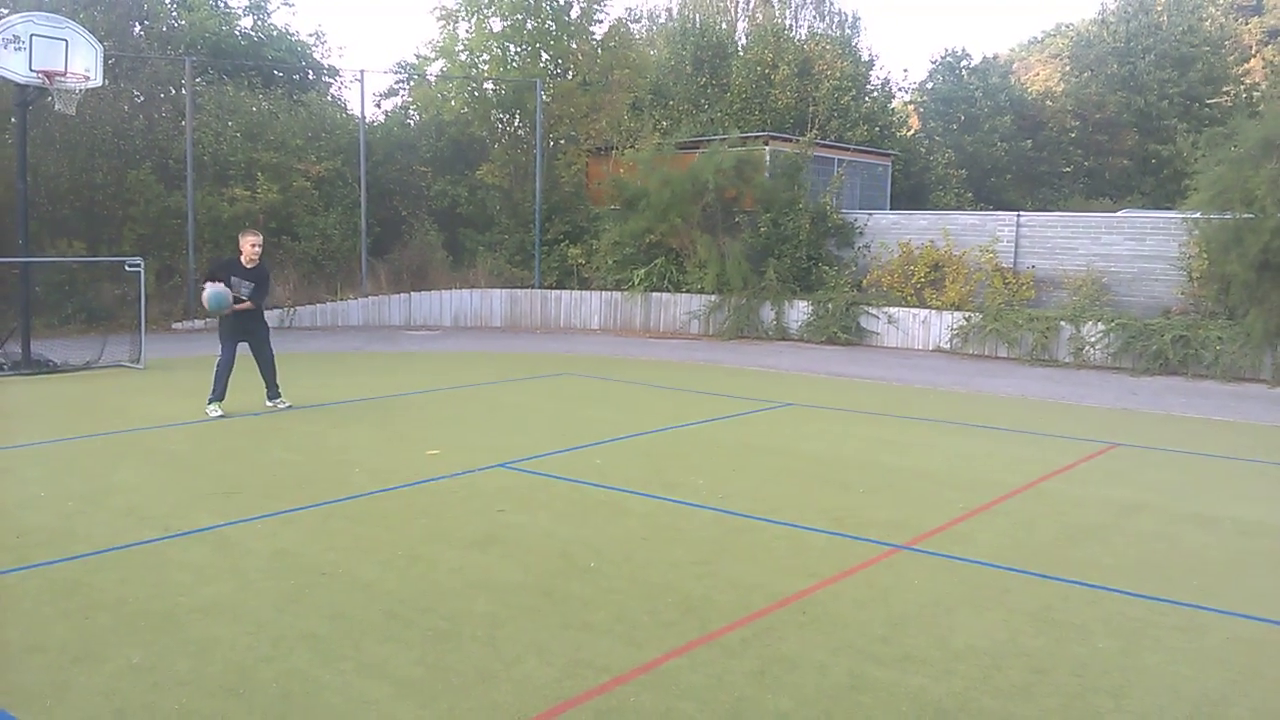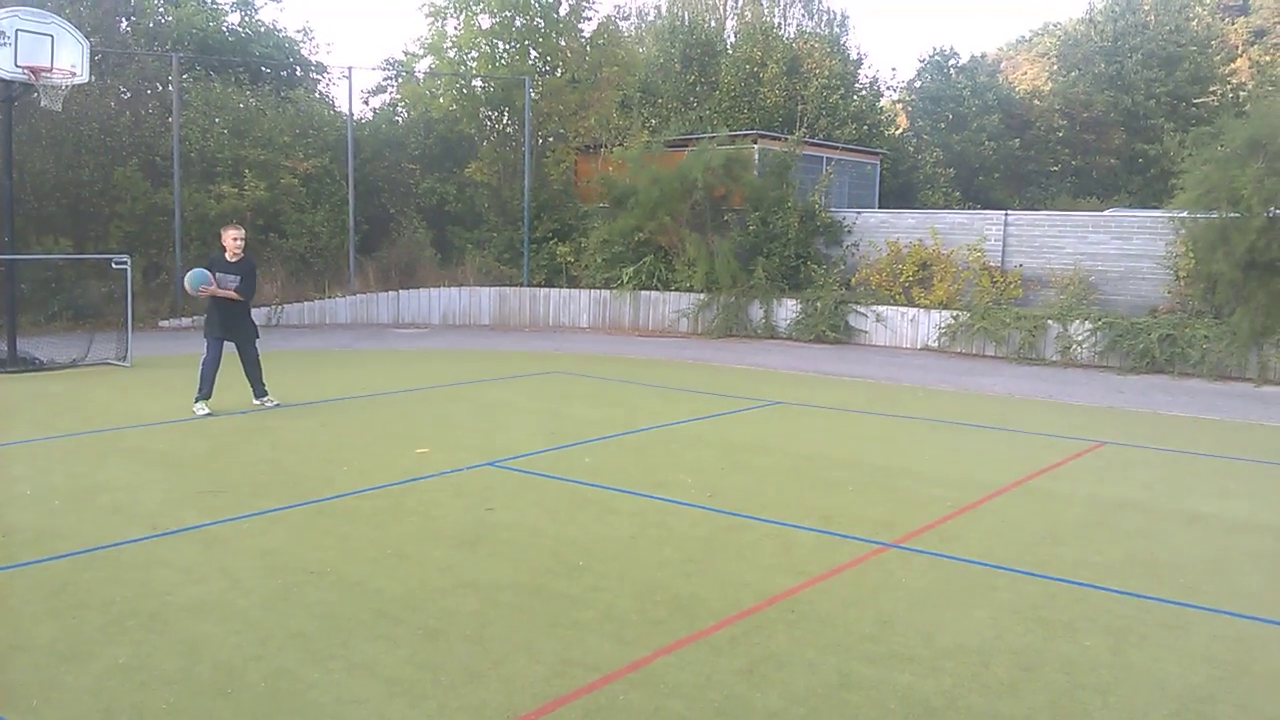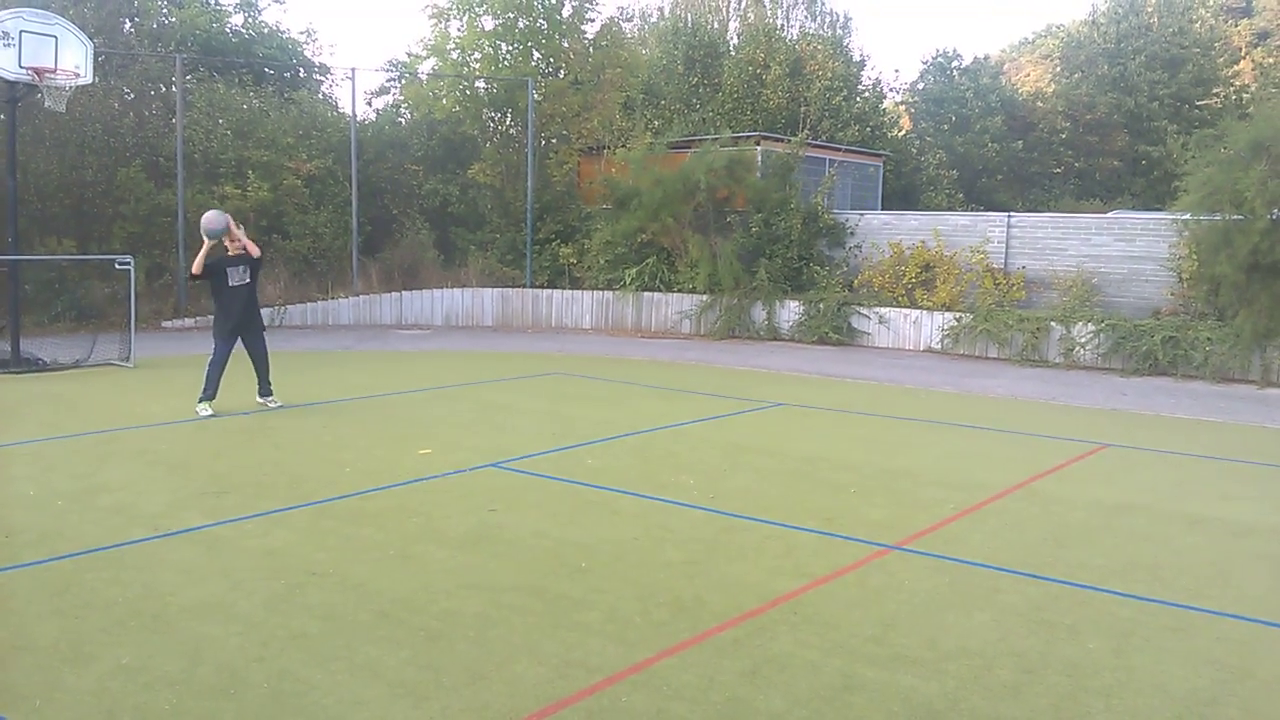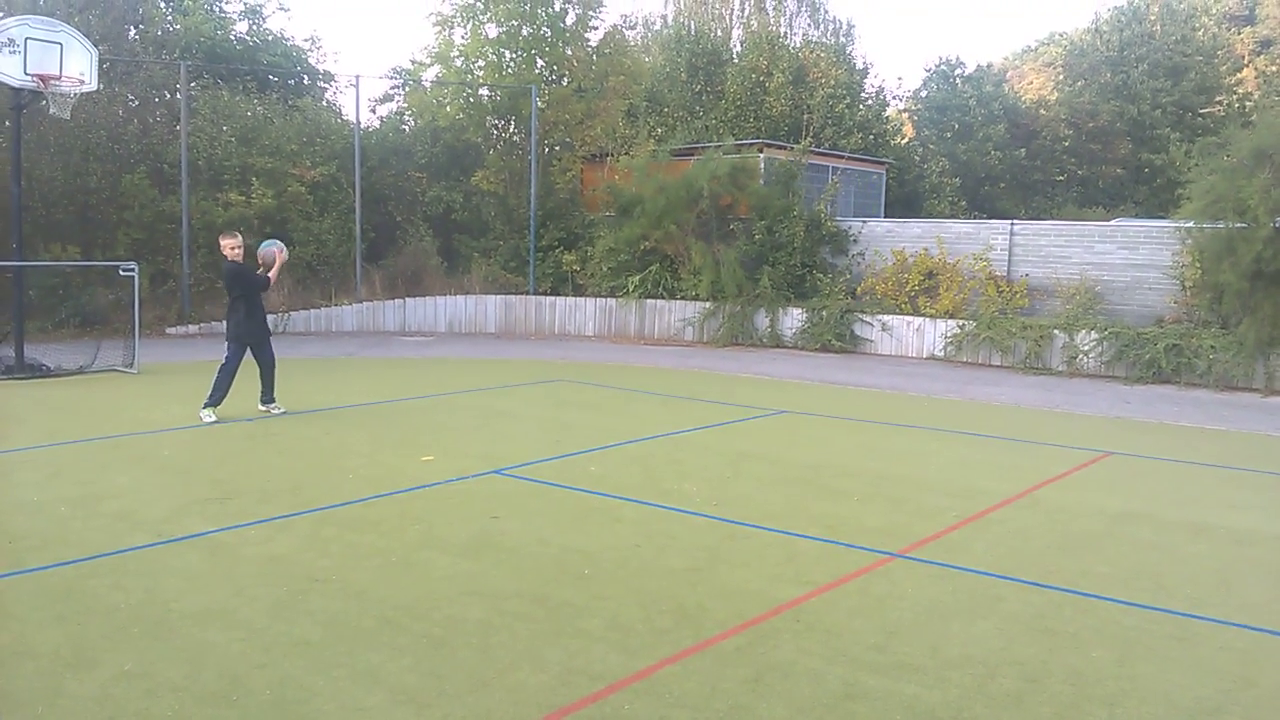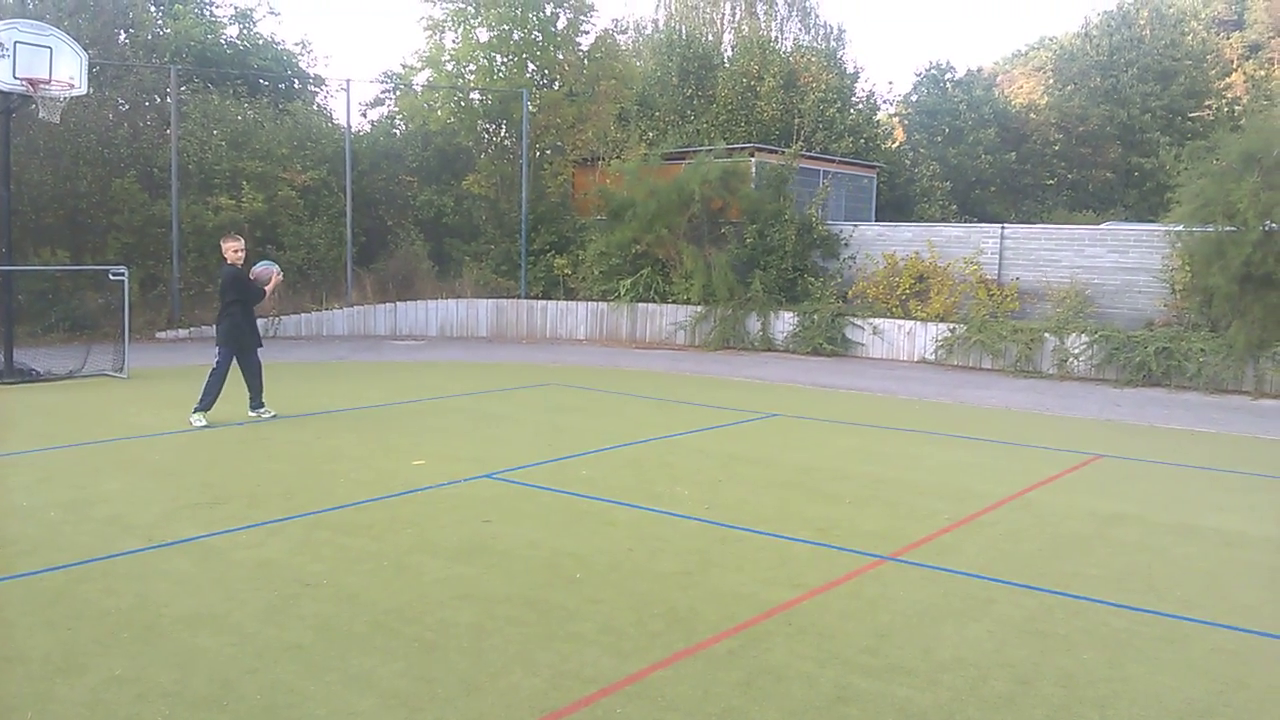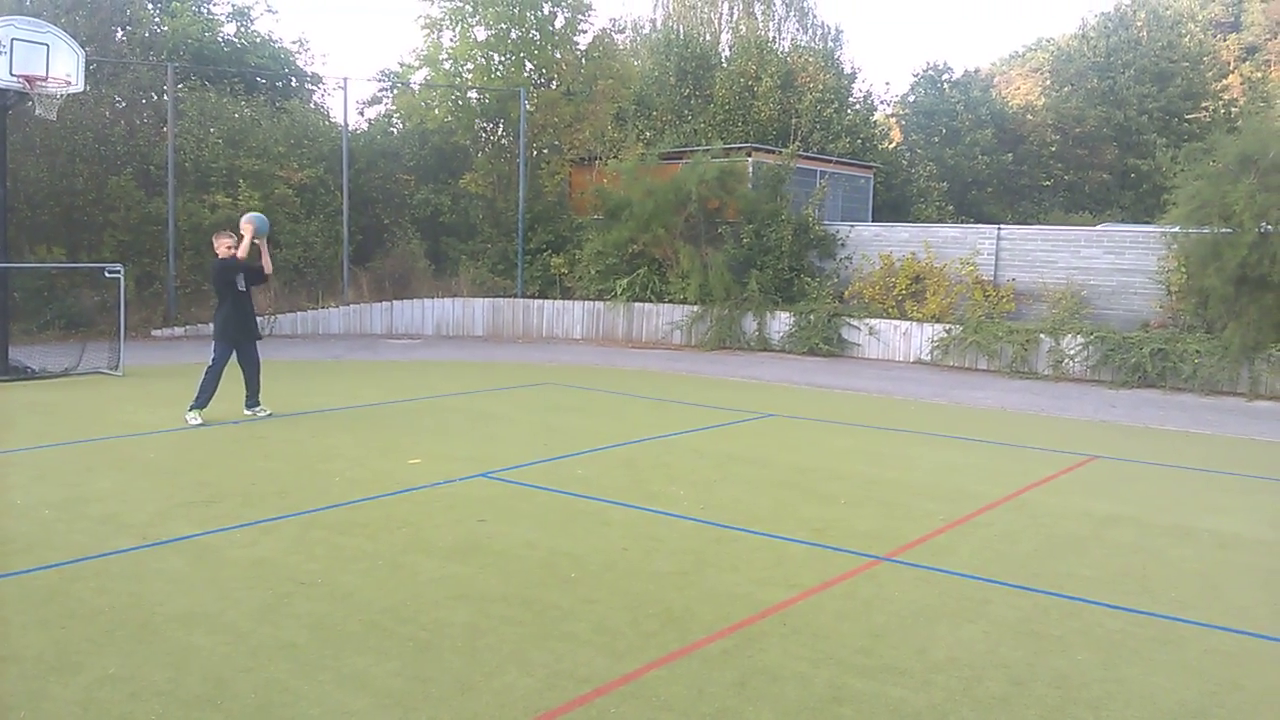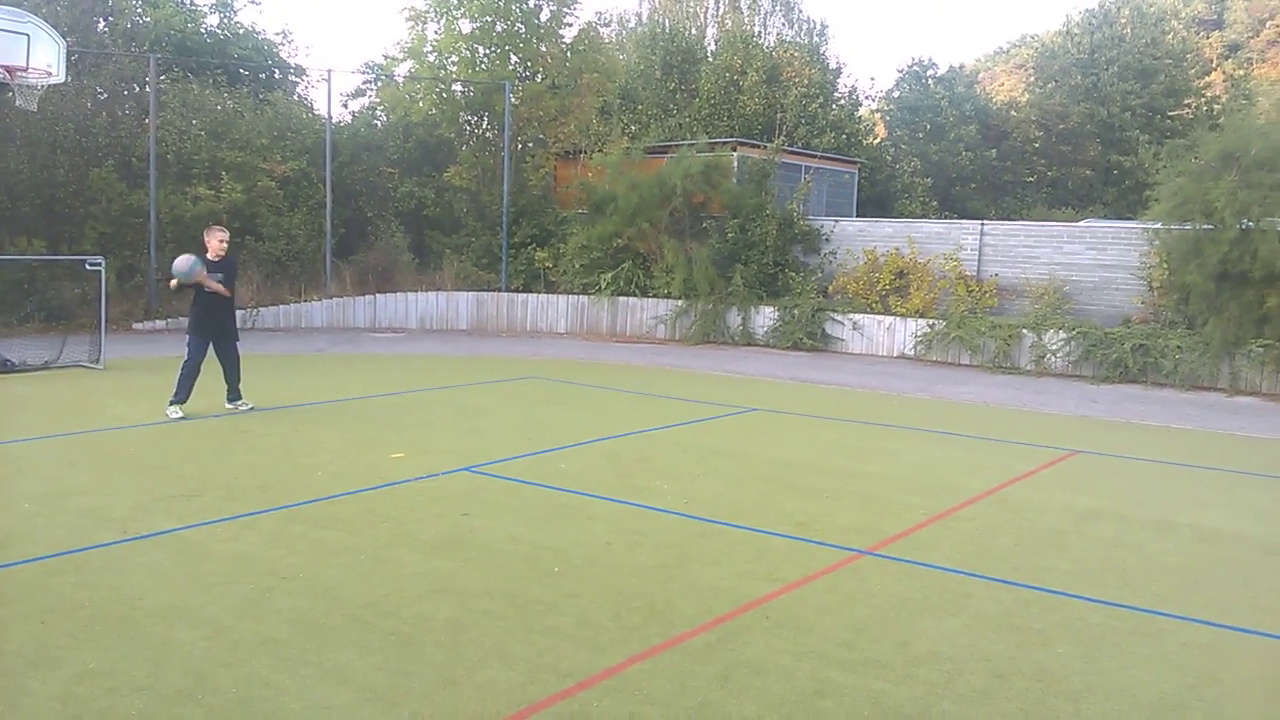
dt=0.3s
person 1, frame 1
left shoulder: (262, 271)
right shoulder: (227, 264)
left elbow: (255, 302)
right elbow: (208, 281)
left wrist: (234, 306)
left hip: (254, 321)
right hip: (230, 322)
left knee: (267, 358)
right knee: (226, 359)
left ankle: (273, 396)
right ankle: (214, 402)
person 1, frame 2
left shoulder: (248, 265)
right shoulder: (214, 262)
left elbow: (245, 295)
right elbow: (206, 287)
left wrist: (218, 292)
right wrist: (203, 289)
left hip: (240, 321)
right hip: (216, 320)
left knee: (251, 357)
right knee: (211, 359)
left ankle: (260, 394)
right ankle: (201, 400)
person 1, frame 3
left shoulder: (250, 258)
right shoulder: (218, 260)
left elbow: (258, 254)
right elbow: (196, 274)
left wrist: (236, 231)
right wrist: (206, 246)
left hip: (250, 319)
right hip: (225, 320)
left knee: (261, 356)
right knee: (218, 359)
left ankle: (265, 393)
right ankle: (204, 401)
person 1, frame 4
left shoulder: (241, 268)
right shoulder: (232, 269)
left elbow: (257, 285)
right elbow: (264, 285)
left wrist: (266, 269)
right wrist: (279, 263)
left hip: (256, 325)
right hip: (240, 327)
left knee: (268, 361)
right knee: (229, 366)
left ankle: (267, 400)
right ankle: (209, 407)
person 1, frame 5
left shoulder: (235, 272)
right shoulder: (234, 274)
left elbow: (247, 296)
right elbow: (257, 297)
left wrist: (254, 283)
right wrist: (273, 284)
left hip: (243, 331)
right hip: (229, 332)
left knee: (254, 368)
right knee: (220, 371)
left ankle: (256, 406)
right ankle: (199, 411)
person 1, frame 6
left shoulder: (242, 267)
right shoulder: (221, 267)
left elbow: (266, 274)
right elbow: (242, 256)
left wrist: (263, 247)
right wrist: (248, 235)
left hip: (246, 326)
right hip: (226, 328)
left knee: (252, 366)
right knee: (216, 367)
left ankle: (252, 404)
right ankle: (195, 409)
person 1, frame 7
left shoulder: (229, 264)
left elbow: (228, 291)
right elbow: (175, 286)
left wrist: (206, 281)
right wrist: (178, 280)
left hip: (223, 323)
right hip: (200, 323)
left knee: (231, 360)
right knee: (192, 363)
left ankle: (233, 398)
right ankle: (175, 404)
